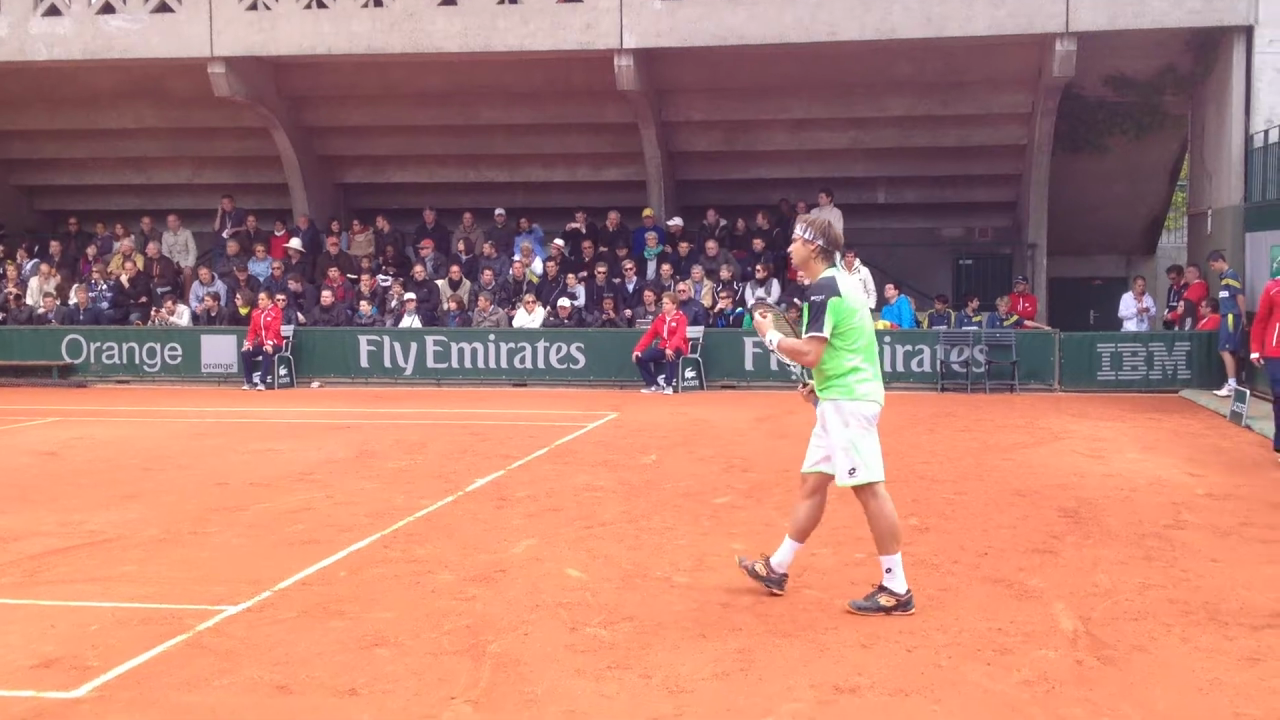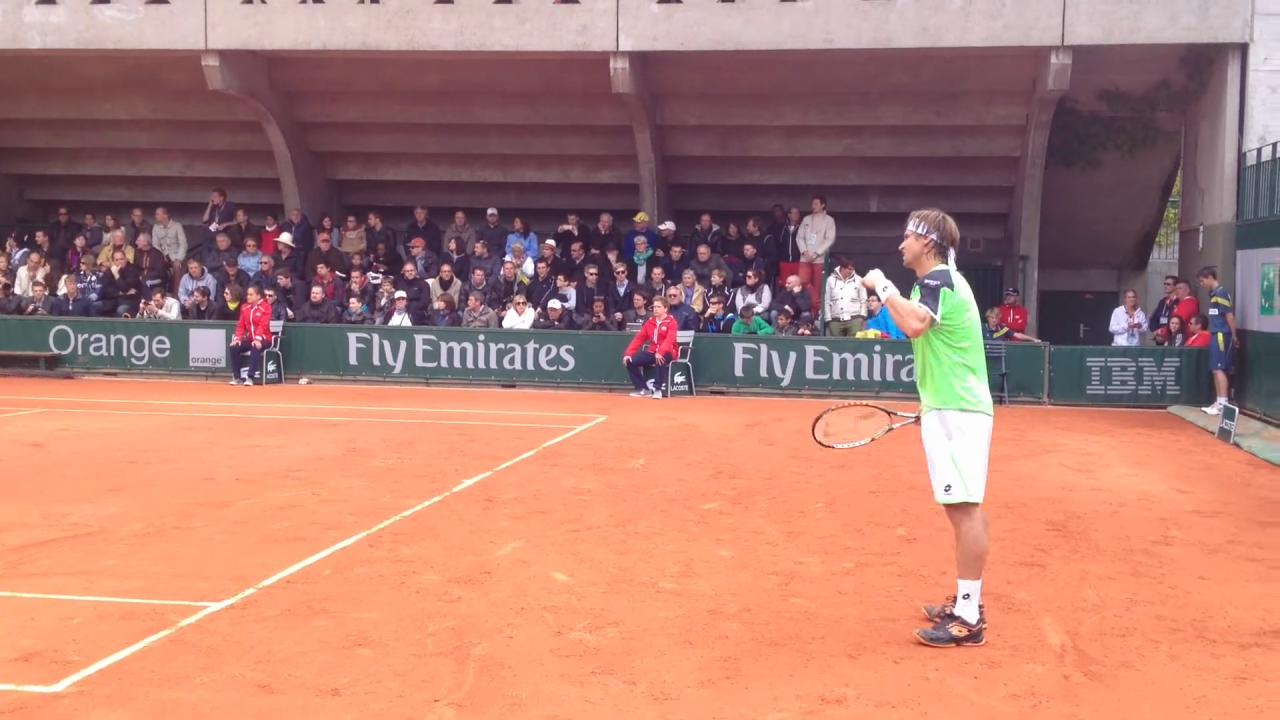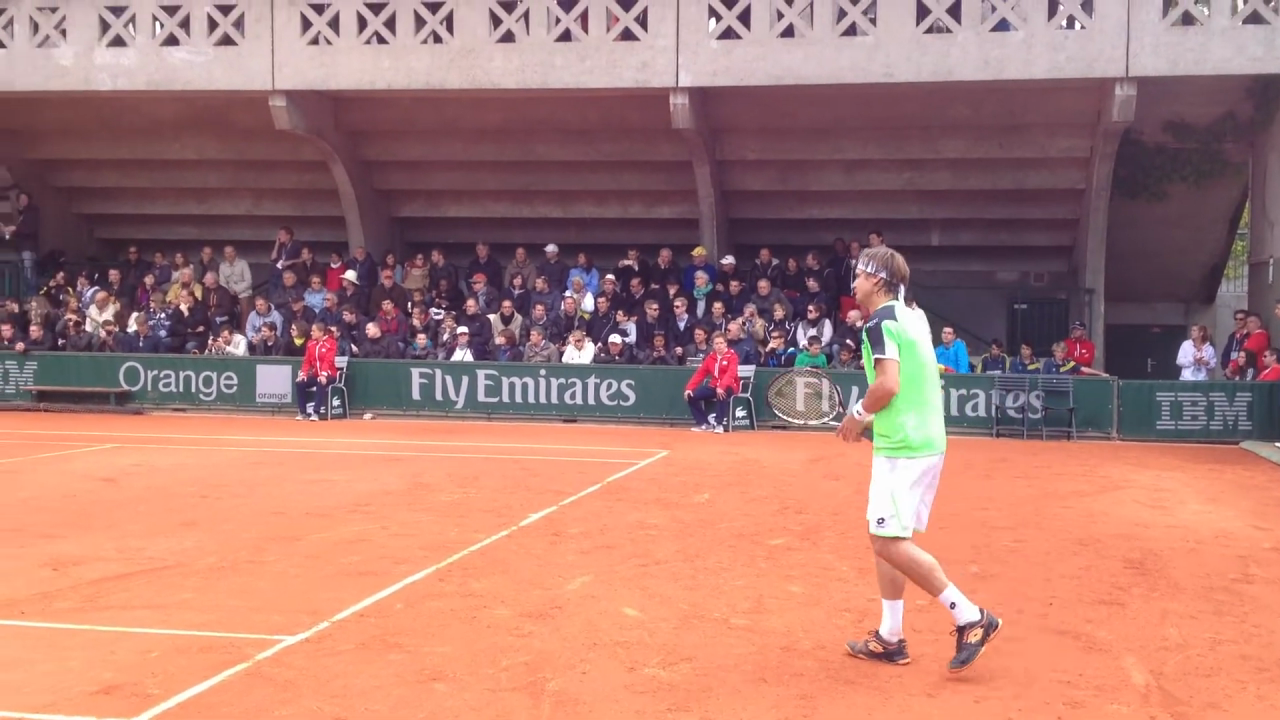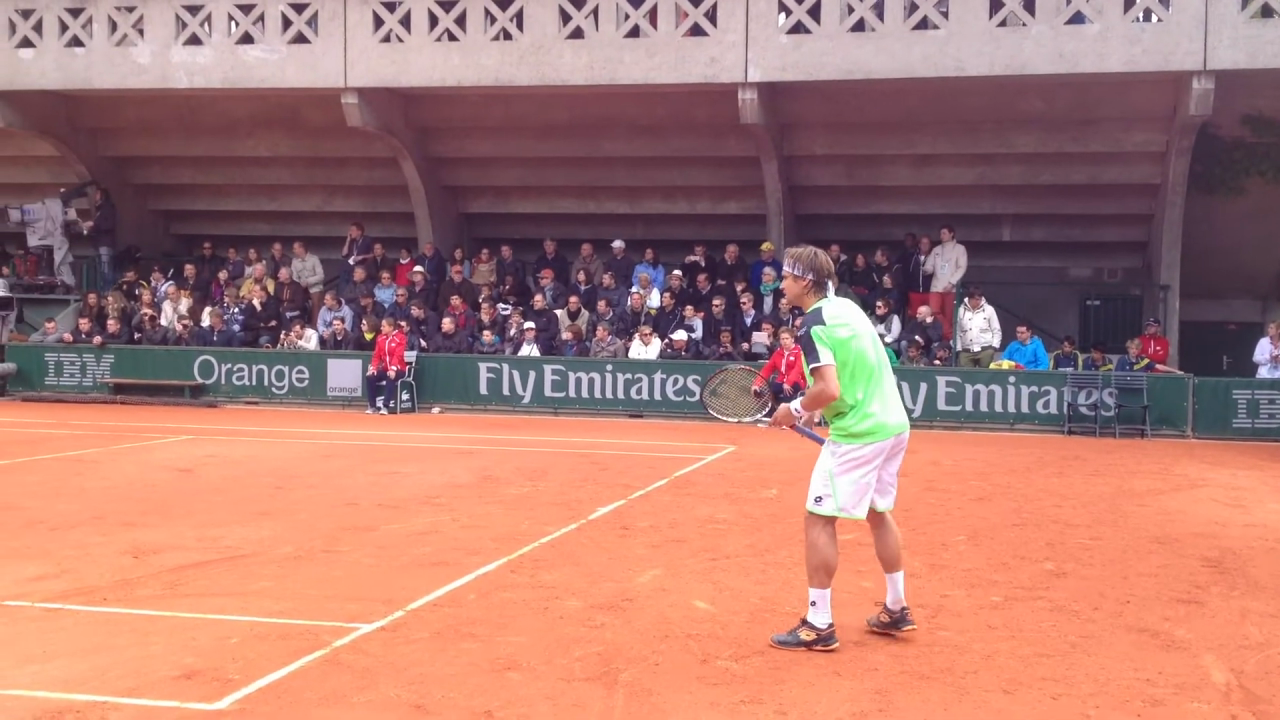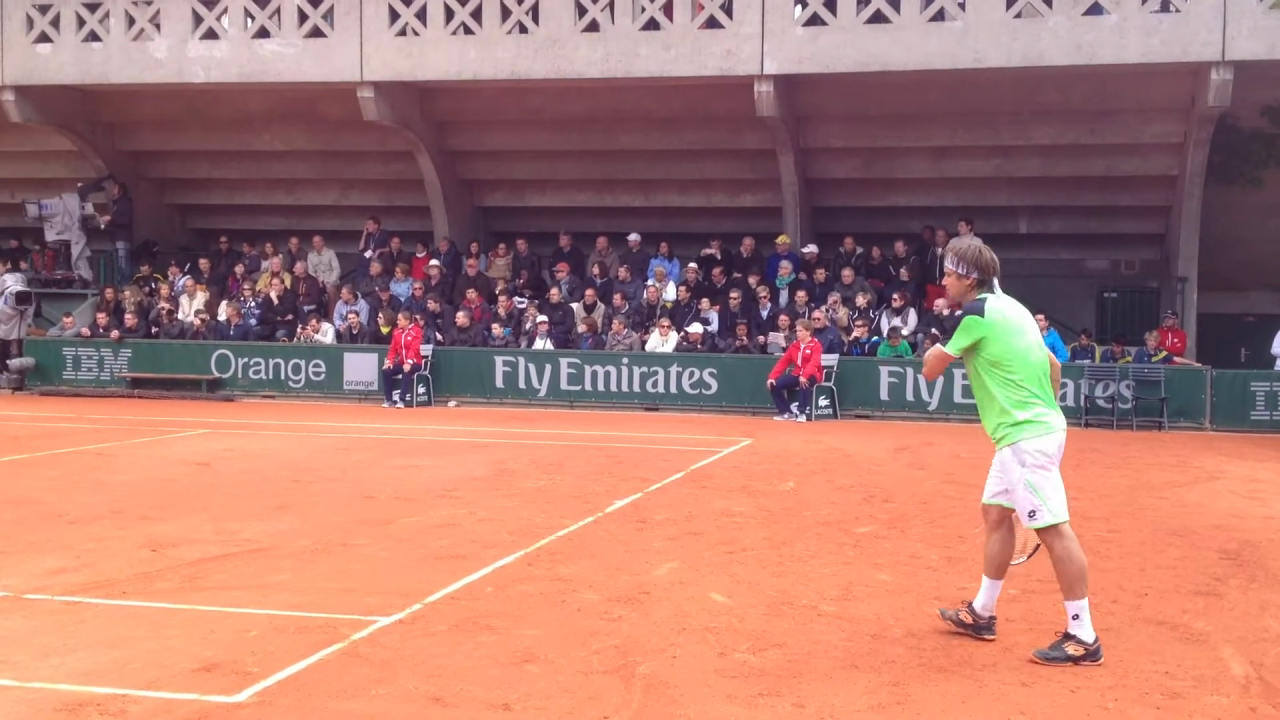
dt=1s
person 1, frame 1
left shoulder: (822, 289)
right shoulder: (839, 281)
left elbow: (809, 354)
left wrist: (771, 335)
right wrist: (818, 384)
left hip: (848, 400)
right hip: (843, 397)
left knee: (868, 488)
right knee: (812, 484)
left ankle: (896, 588)
right ankle: (777, 567)
person 1, frame 2
left shoulder: (937, 280)
right shoulder: (947, 280)
left elbow: (913, 324)
left wrist: (882, 286)
right wrist: (933, 401)
left hip: (955, 412)
right hip: (963, 407)
left knee: (962, 509)
right knee: (967, 507)
left ankle: (968, 618)
right ankle: (967, 601)
person 1, frame 3
left shoulder: (881, 320)
right shoulder: (911, 318)
left elbow: (887, 385)
left wrist: (858, 415)
right wrist: (868, 419)
left hip: (904, 449)
right hip: (924, 443)
left knee: (890, 543)
right knee: (890, 541)
left ankle: (971, 617)
right ankle: (890, 636)
person 1, frame 4
left shoulder: (813, 325)
right shoulder: (848, 307)
left elbow: (829, 390)
left wrist: (795, 409)
right wrist: (814, 405)
left hip: (857, 435)
right hip: (893, 426)
left knee: (819, 521)
right knee: (878, 515)
left ankle: (819, 624)
right ankle: (895, 608)
person 1, frame 5
left shoulder: (976, 313)
right shoulder: (1010, 308)
left elbow: (930, 369)
right elbow: (1054, 366)
left wrist: (943, 348)
left hip: (1025, 437)
right hip: (1035, 429)
left knee: (1054, 530)
right knee: (995, 516)
left ankle: (1084, 637)
right ankle: (981, 613)
